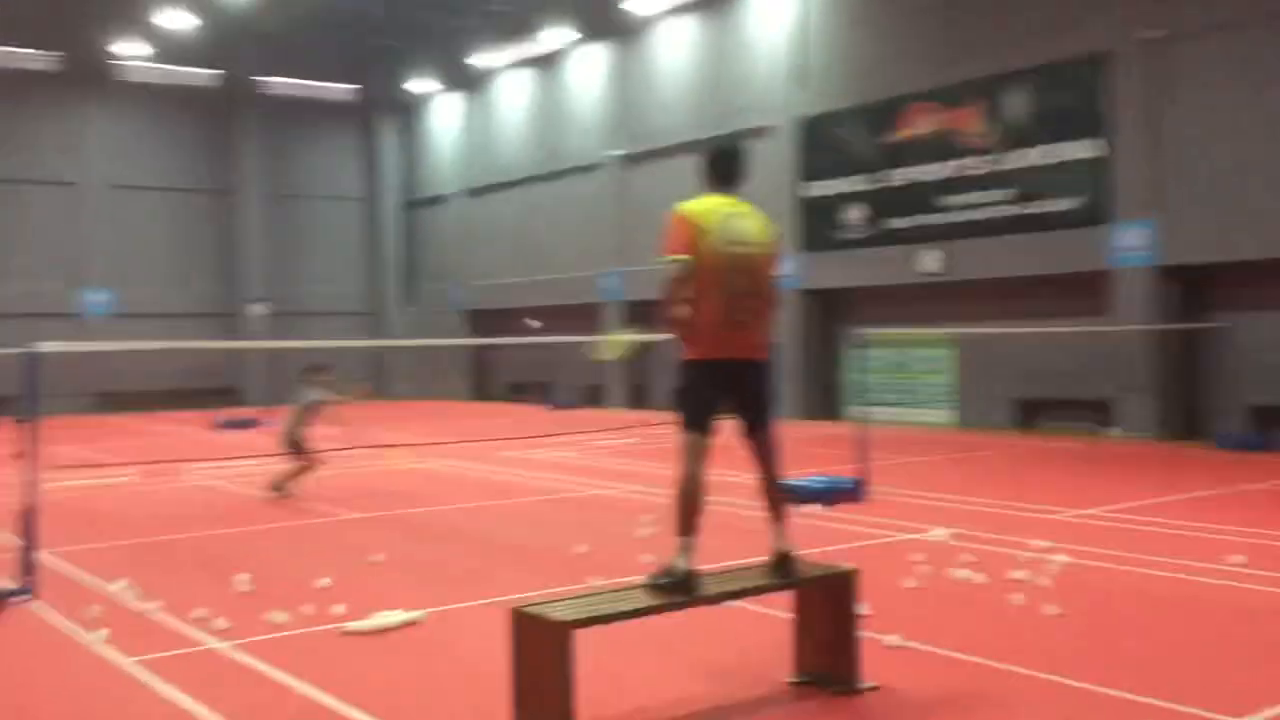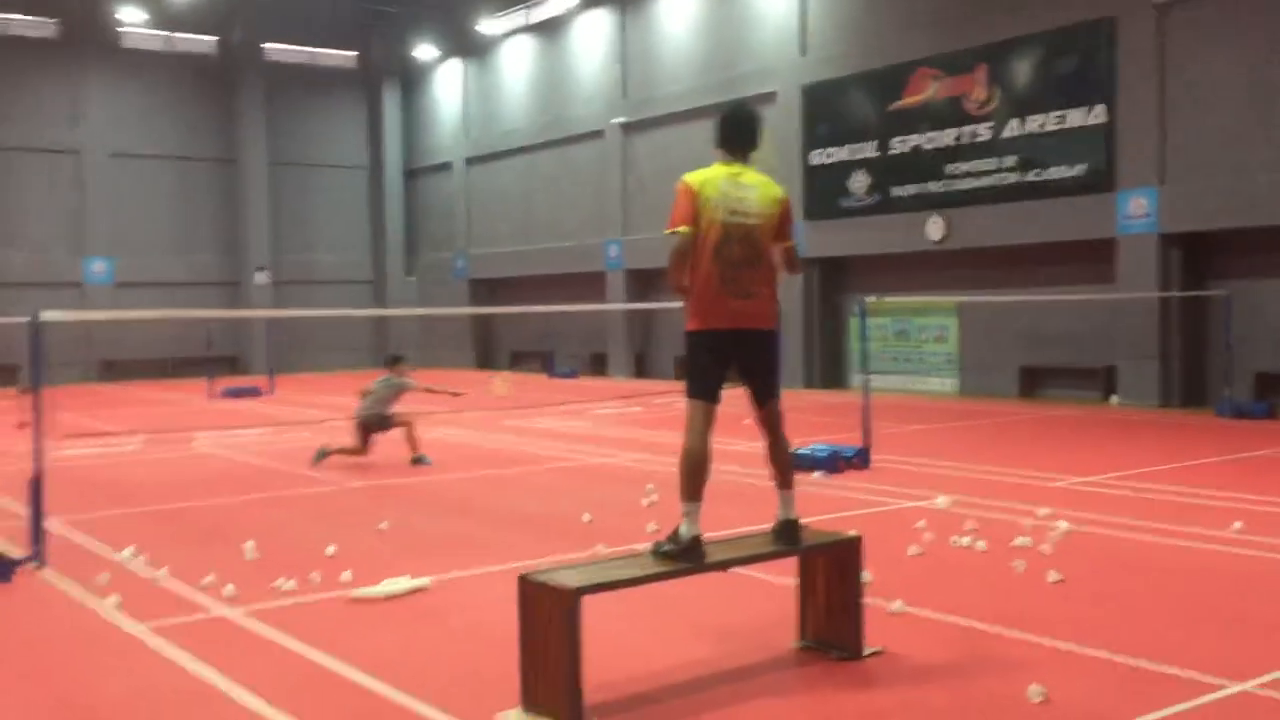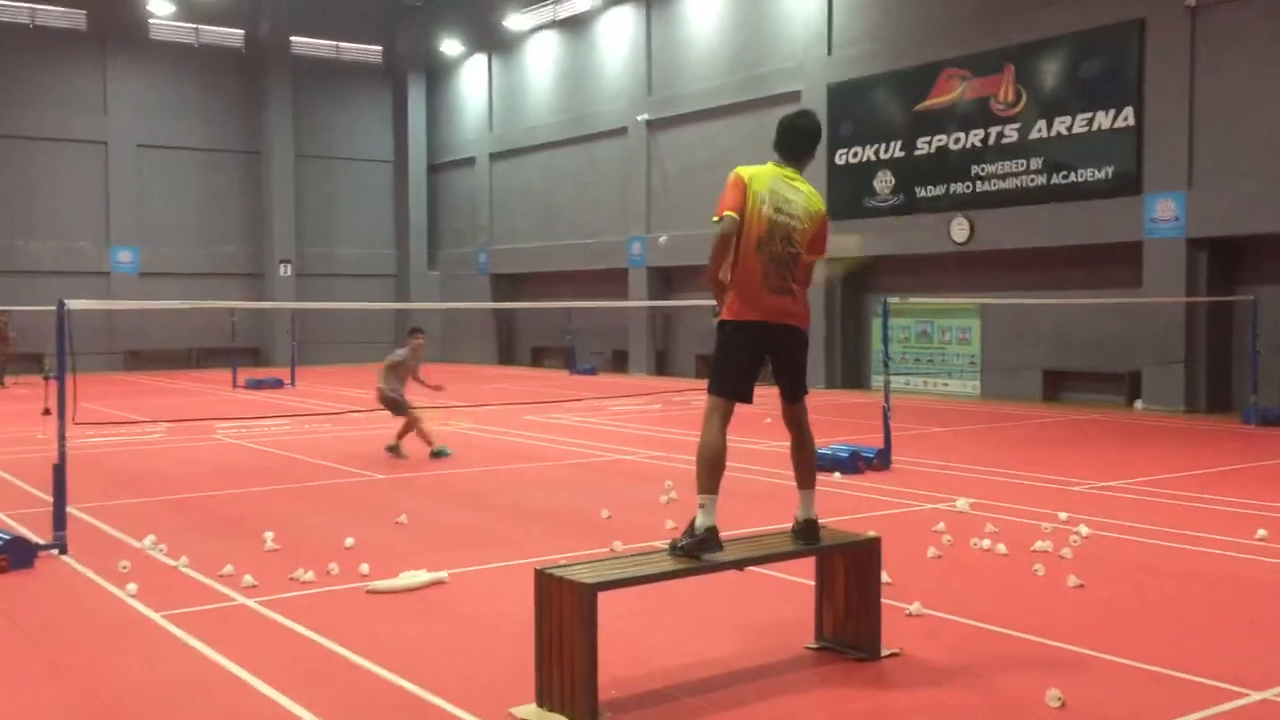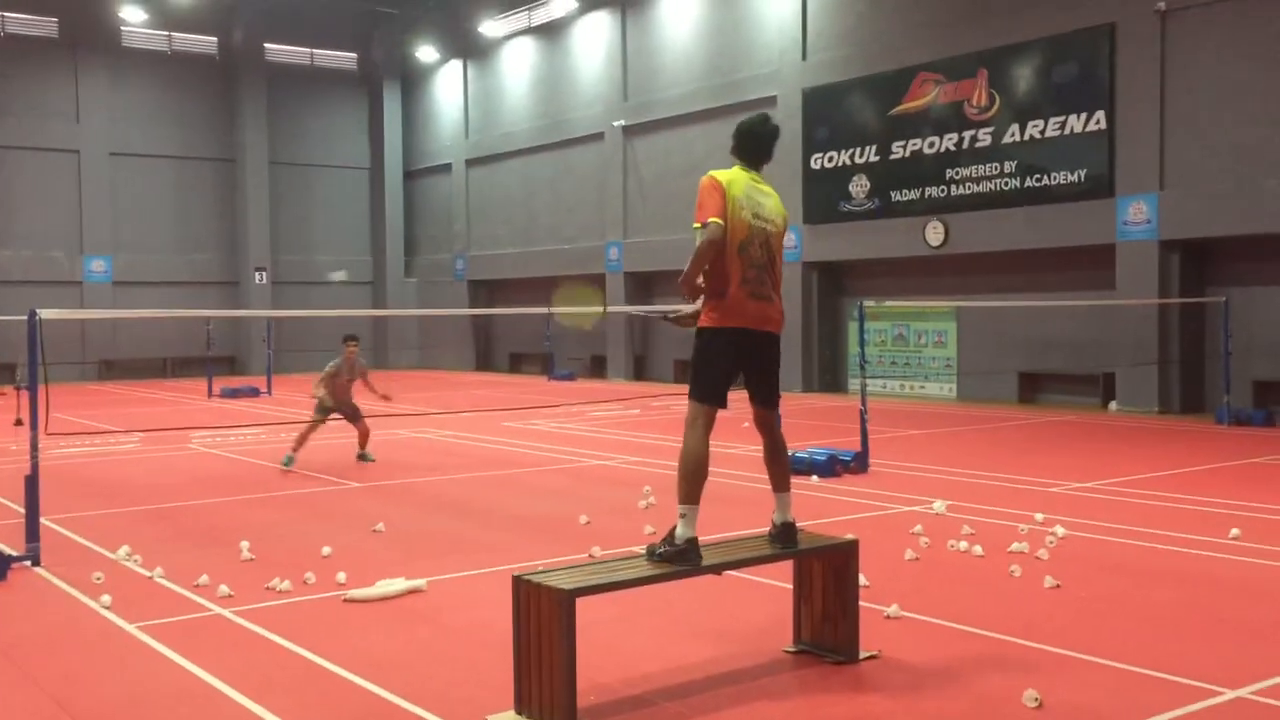
dt=0.3s
person 1, frame 1
left shoulder: (691, 212)
right shoulder: (760, 223)
left elbow: (681, 274)
right elbow: (769, 295)
left wrist: (673, 315)
left hip: (706, 349)
right hip: (751, 351)
left knee: (694, 450)
right knee: (763, 449)
left ankle: (683, 564)
right ankle: (781, 549)
person 1, frame 2
left shoulder: (694, 183)
right shoulder: (773, 192)
left elbow: (682, 246)
right elbow: (792, 263)
left wrist: (679, 284)
left hip: (710, 320)
right hip: (760, 322)
left knee: (699, 420)
right knee: (770, 418)
left ankle: (688, 532)
right ankle: (787, 518)
person 1, frame 3
left shoulder: (745, 177)
right shoulder: (815, 202)
left elbow: (726, 231)
left wrist: (718, 278)
left hip: (745, 314)
right hip: (792, 321)
left knee: (717, 414)
right knee: (796, 417)
left ankle: (705, 525)
right ankle: (807, 519)
person 1, frame 4
left shoulder: (718, 182)
right shoulder: (775, 202)
left elbow: (713, 236)
left wrist: (690, 278)
left hip: (725, 319)
right hip: (766, 323)
left knee: (699, 420)
right knee: (768, 422)
left ankle: (684, 535)
right ankle: (784, 522)
